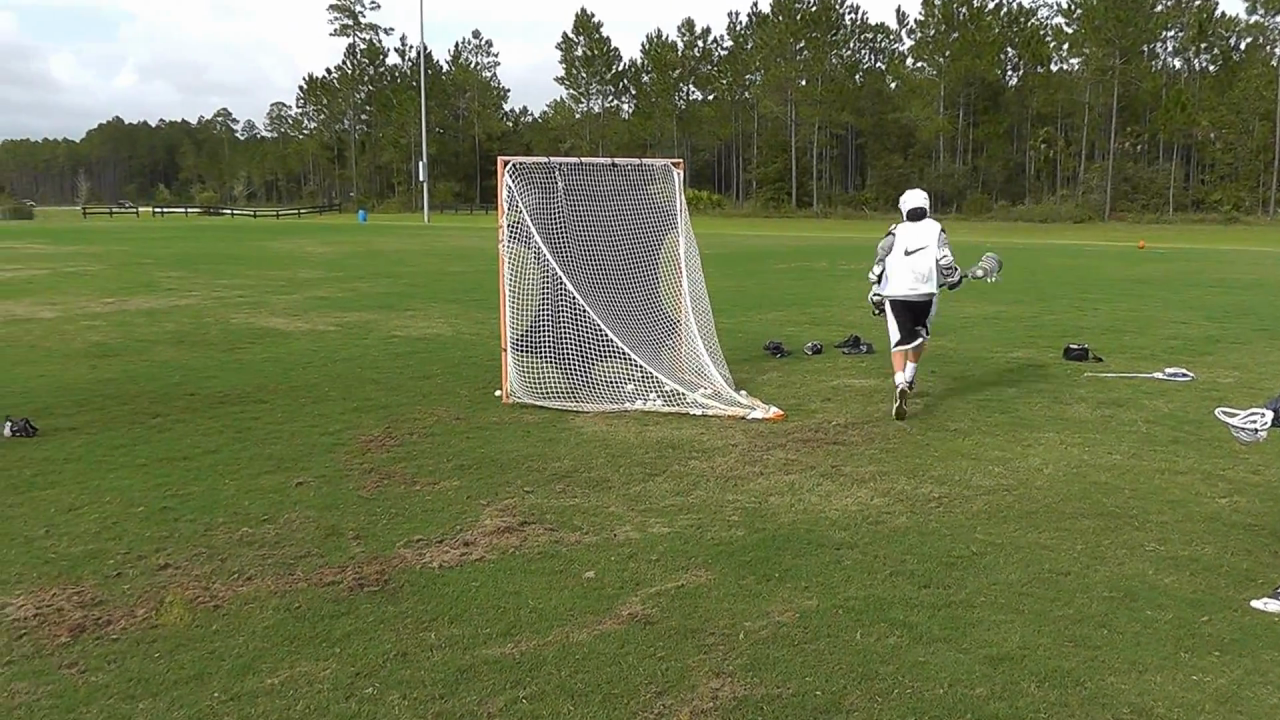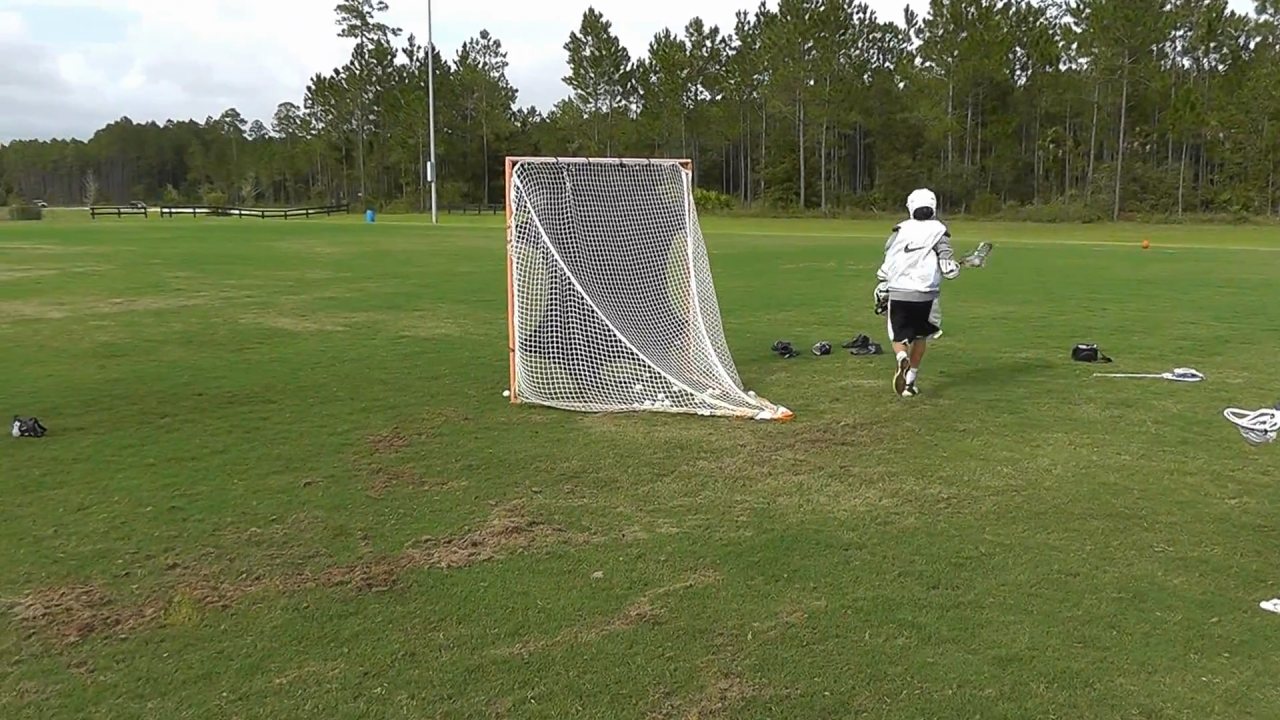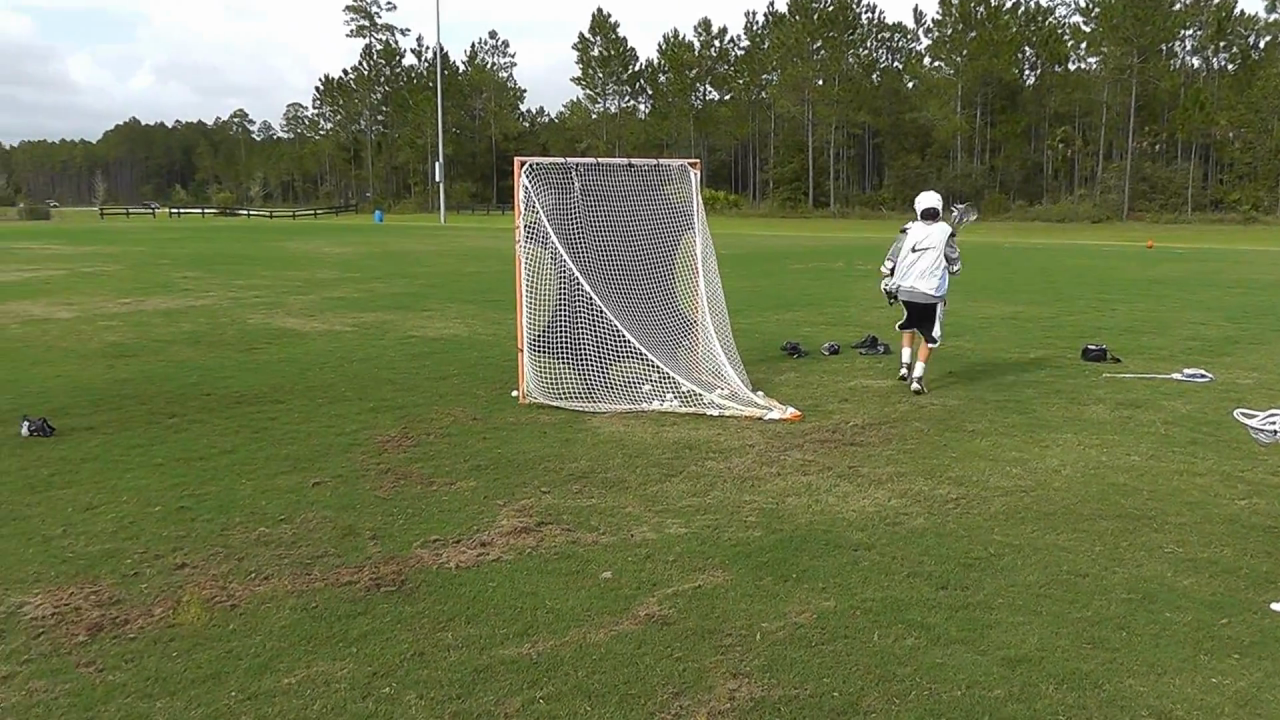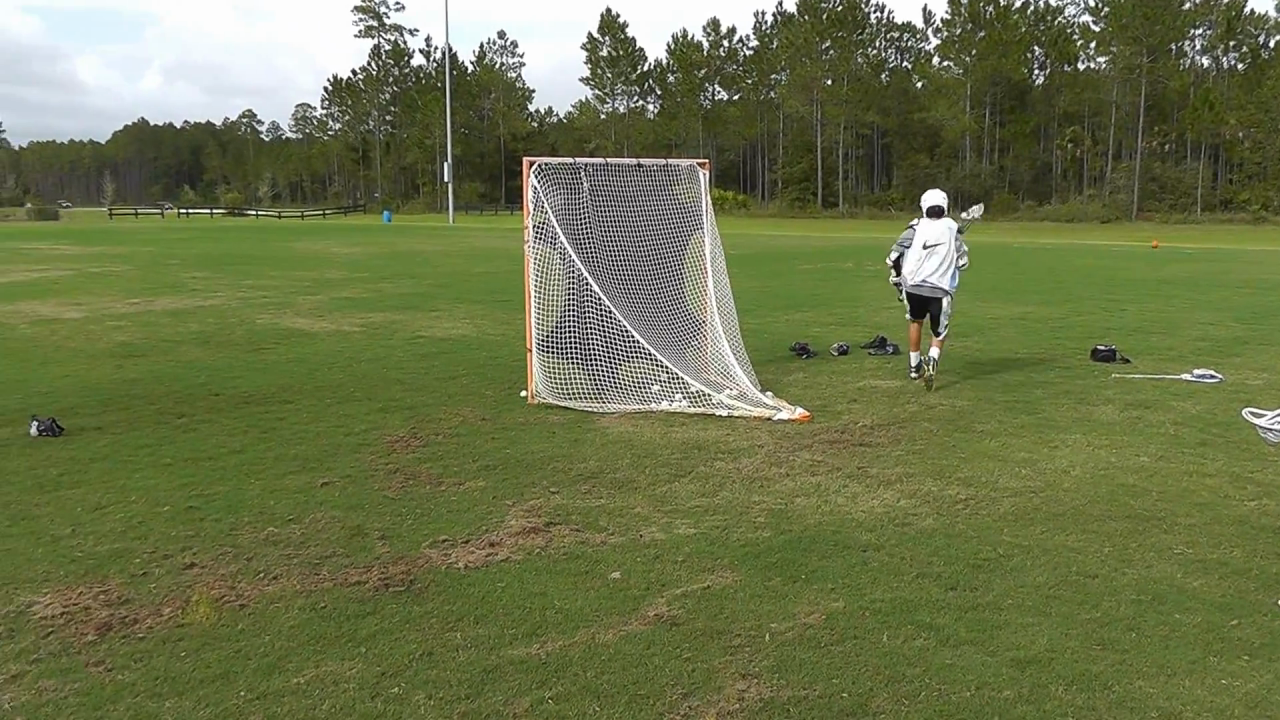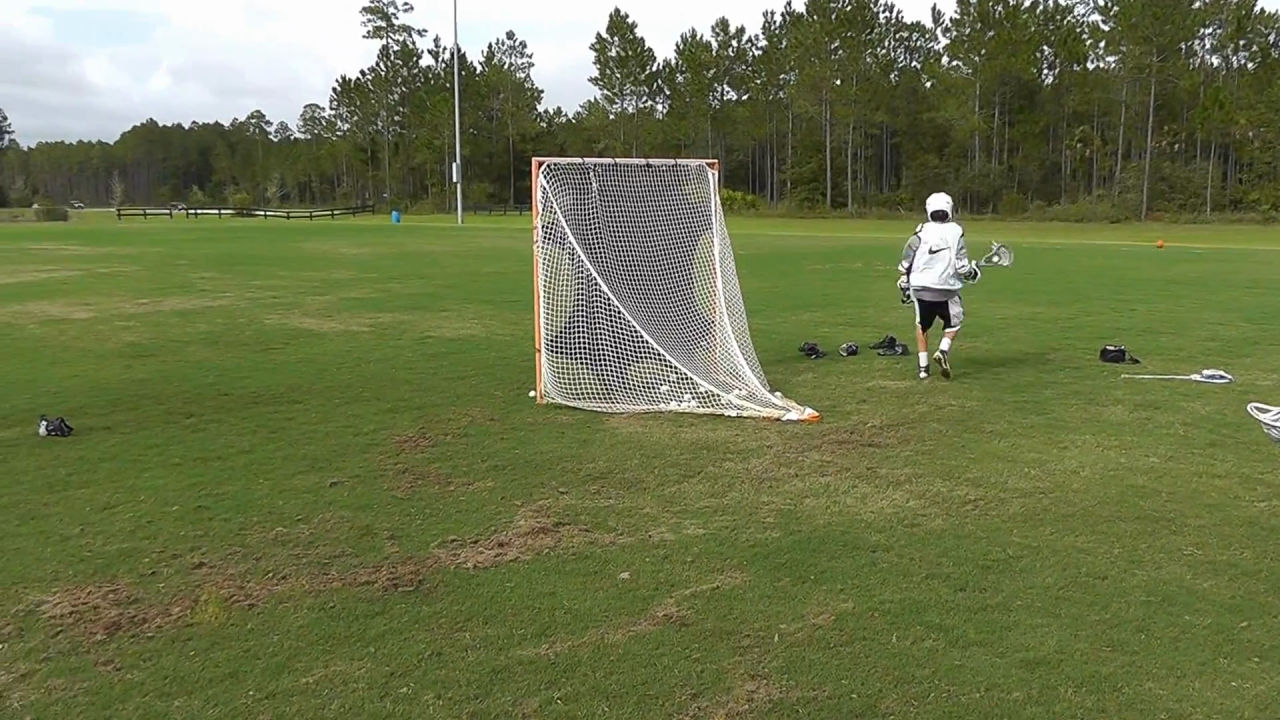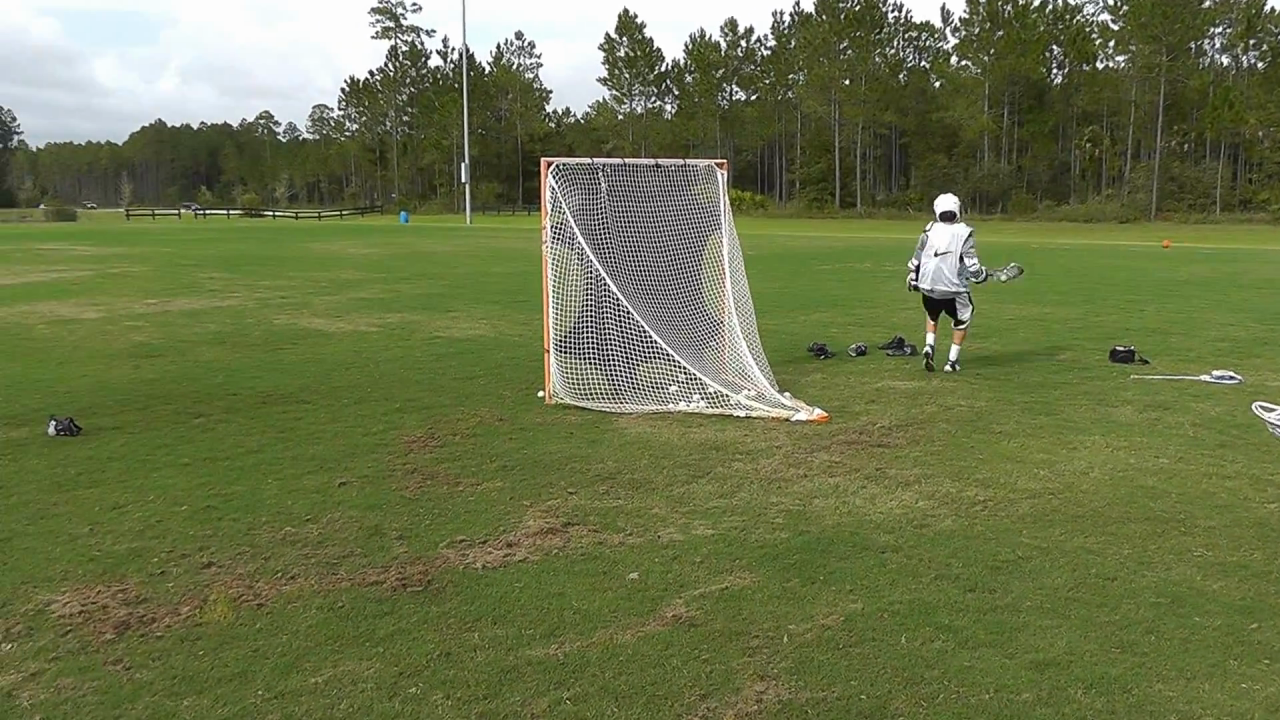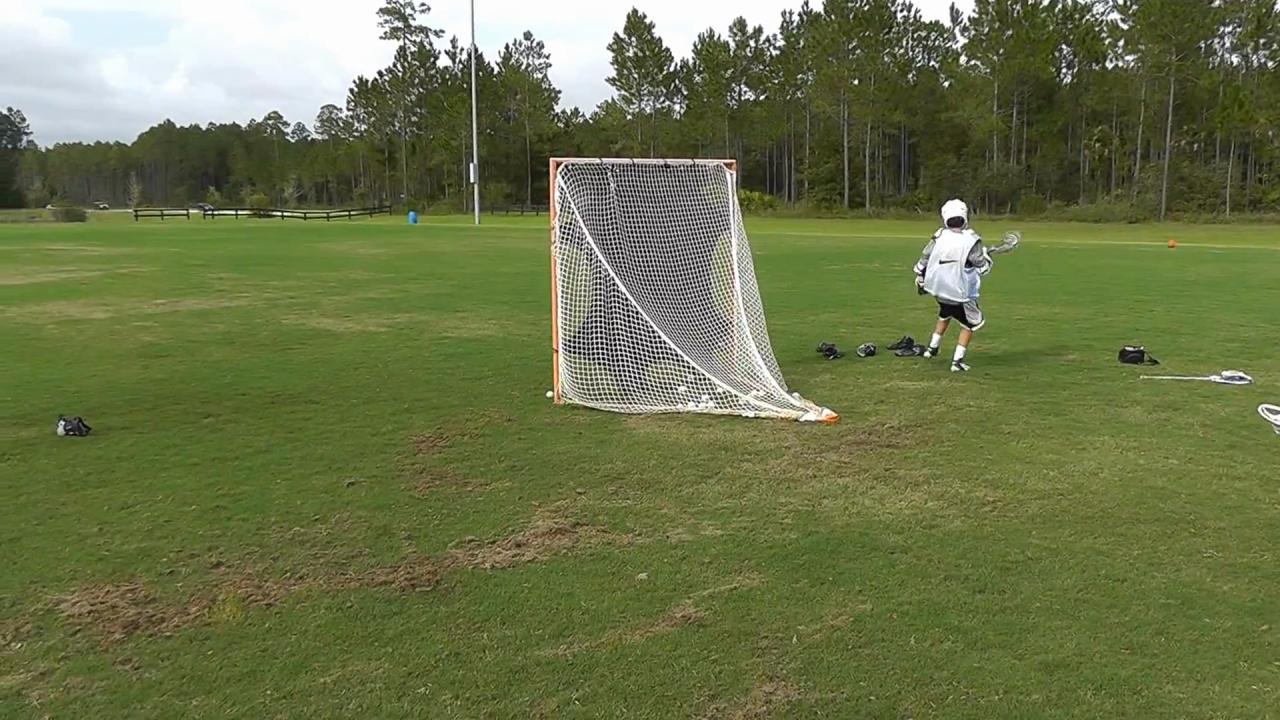
dt=0.1s
person 1, frame 1
left shoulder: (895, 233)
right shoulder: (935, 229)
left elbow: (878, 267)
right elbow: (945, 260)
left wrist: (876, 296)
right wrist: (953, 278)
left hip: (896, 294)
right hip: (925, 294)
left knee: (899, 346)
right knee: (919, 333)
left ankle: (900, 386)
right ankle: (908, 380)
person 1, frame 2
left shoulder: (901, 230)
right shoulder: (939, 231)
left elbow: (885, 266)
right elbow: (949, 270)
left wrist: (881, 293)
right wrist: (954, 266)
left hip: (897, 292)
right hip: (925, 293)
left knee: (900, 340)
right knee: (920, 335)
left ankle: (902, 362)
right ankle: (909, 382)
person 1, frame 3
left shoulder: (908, 231)
right shoulder: (945, 232)
left elbow: (890, 262)
right elbow: (954, 265)
left wrist: (887, 285)
left hip: (906, 290)
right hip: (932, 294)
left knee: (909, 325)
right knee: (929, 339)
left ankle: (906, 366)
right ankle: (917, 378)
person 1, frame 4
left shoulder: (915, 227)
right shoulder: (952, 228)
left elbow: (894, 255)
right elbow: (961, 262)
left wrist: (896, 277)
left hip: (914, 286)
right hip: (940, 288)
left knee: (915, 319)
right knee: (939, 333)
left ankle: (914, 366)
right ankle: (930, 362)
person 1, frame 5
left shoulder: (921, 232)
right shoulder: (956, 232)
left elbow: (905, 262)
right elbow: (963, 266)
left wrist: (904, 285)
right wrist: (974, 273)
left hip: (921, 288)
right hip: (946, 289)
left knee: (922, 326)
right knee: (952, 325)
left ankle: (923, 367)
right ankle: (943, 352)
person 1, frame 6
left shoulder: (930, 231)
right shoulder: (964, 232)
left elbow: (916, 260)
right elbow: (971, 265)
left wrist: (913, 279)
right wrist: (982, 274)
left hip: (929, 286)
right hip: (954, 288)
left knee: (932, 317)
right knee: (962, 322)
left ankle: (929, 351)
right ankle: (952, 360)
person 1, frame 7
left shoulder: (938, 238)
right shoulder: (971, 240)
left elbow: (922, 265)
right elbow: (983, 268)
left wrist: (921, 282)
right wrist: (985, 255)
left hip: (938, 290)
right hip: (962, 294)
left knee: (946, 314)
right knee: (974, 323)
left ankle: (932, 348)
right ankle: (957, 360)
